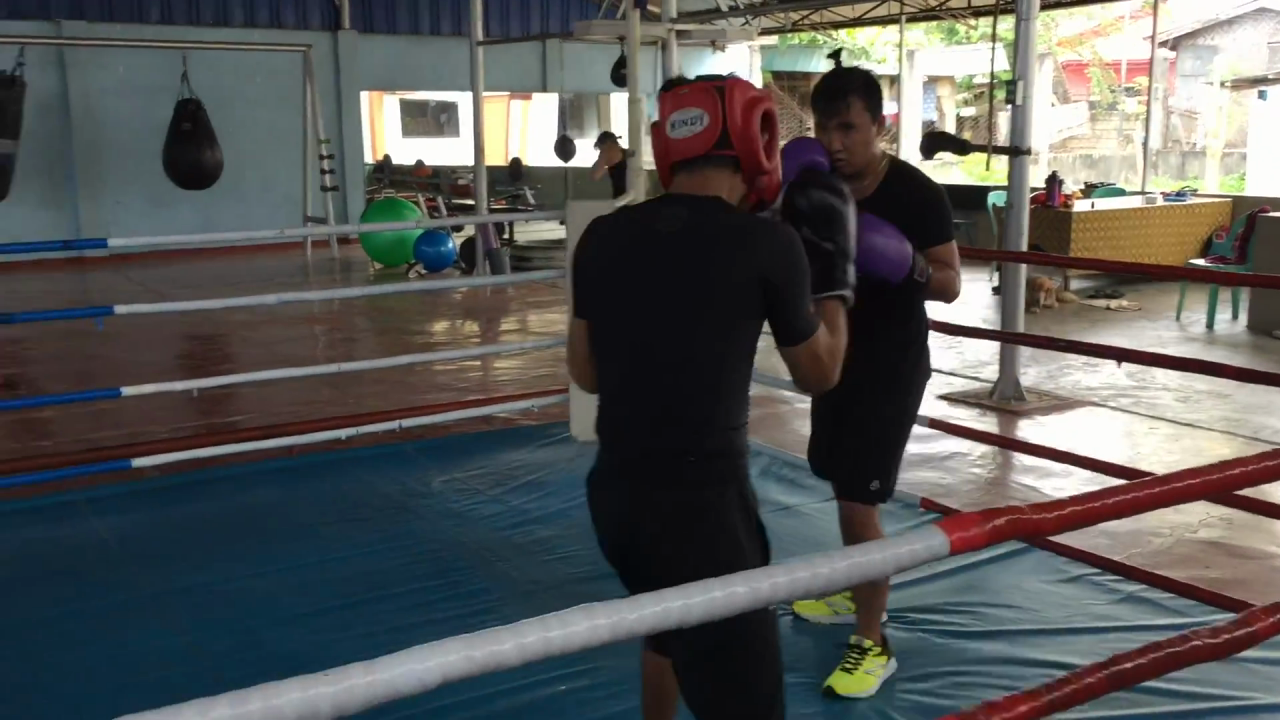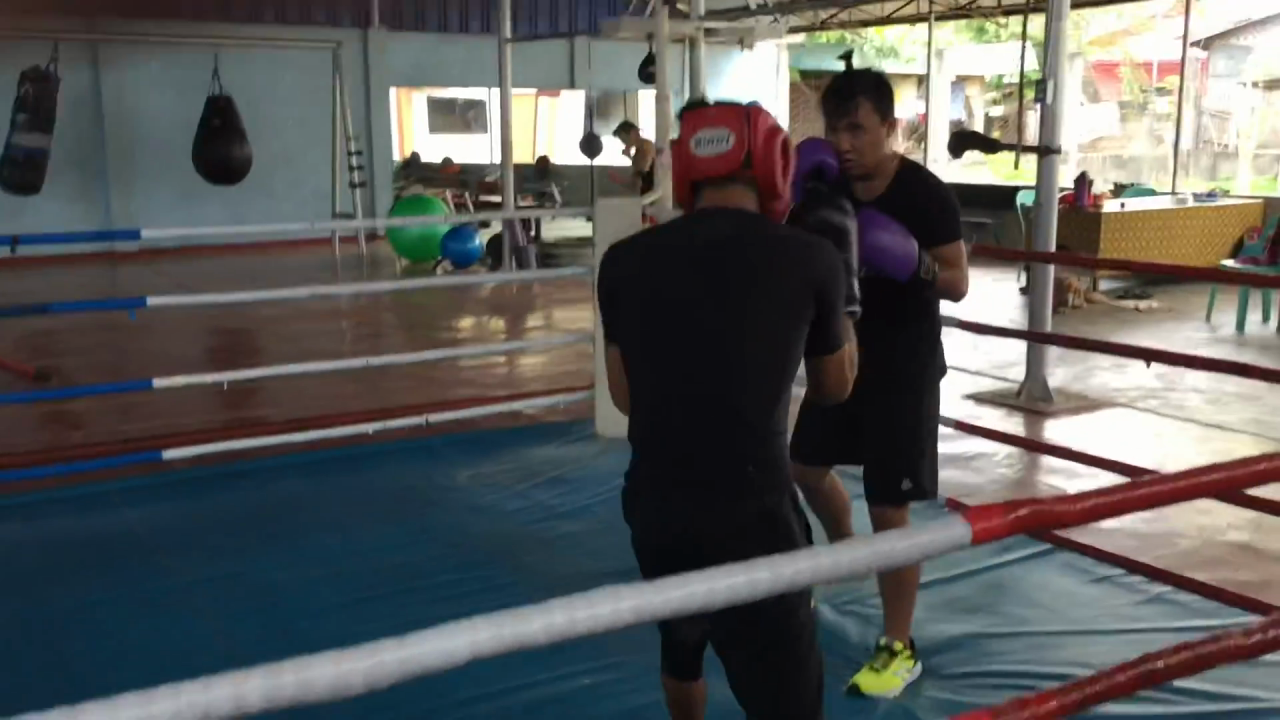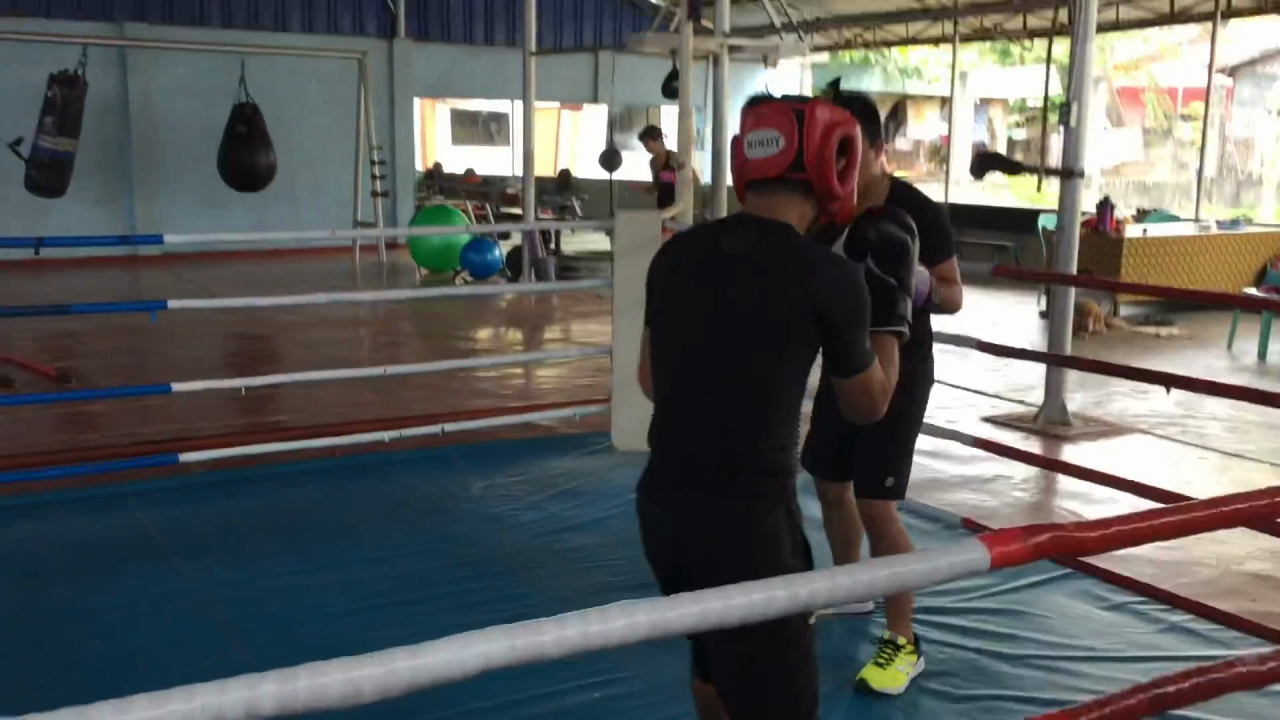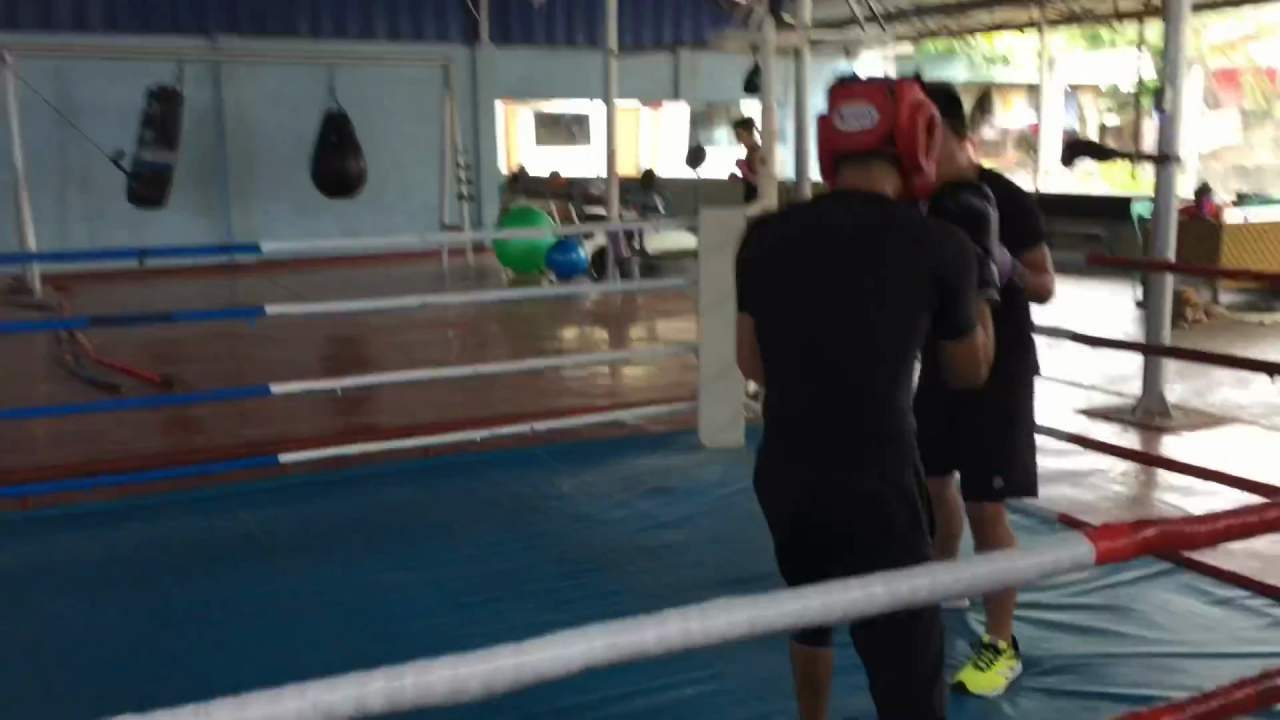
dt=0.4s
person 1, frame 1
left shoulder: (602, 238)
right shoulder: (769, 245)
right elbow: (820, 373)
right wrist: (835, 258)
left hip: (615, 491)
right hip: (703, 500)
left knee: (672, 620)
person 1, frame 2
left shoulder: (624, 260)
right shoulder: (808, 256)
left elbow: (626, 397)
right elbow: (834, 386)
left hip: (653, 503)
right hip: (749, 512)
left knee: (684, 632)
person 1, frame 3
left shoulder: (675, 254)
right shoulder: (828, 277)
right elbow: (866, 405)
right wrist: (893, 296)
left hip: (662, 504)
right hip: (749, 519)
left knee: (715, 643)
person 1, frame 4
left shoulder: (766, 238)
right shoulder: (940, 246)
right elbow: (969, 371)
right wrist: (979, 268)
left hip: (783, 475)
right hip: (874, 486)
person 2, frame 1
left shoulder: (916, 194)
left elbow: (950, 282)
left wrist: (908, 266)
left hip: (891, 366)
left knee: (860, 505)
right knee: (843, 490)
left ankle: (872, 644)
right ankle: (858, 593)
person 2, frame 2
left shoulder: (925, 194)
right shoulder: (831, 186)
left elbow: (958, 283)
left wrist: (915, 263)
left hip: (904, 367)
left knee: (888, 510)
right knee: (807, 468)
left ankle: (899, 648)
person 2, frame 3
left shoulder: (917, 213)
left elbow: (953, 296)
left wrist: (919, 288)
left hip: (899, 371)
left knee: (876, 503)
right knee: (831, 485)
left ankle: (903, 644)
person 2, frame 4
left shoulder: (1006, 200)
left elbow: (1044, 286)
left wrist: (1003, 268)
left hip: (999, 367)
right hip: (941, 359)
left knee: (986, 508)
right knee: (931, 480)
left ankle: (1001, 645)
